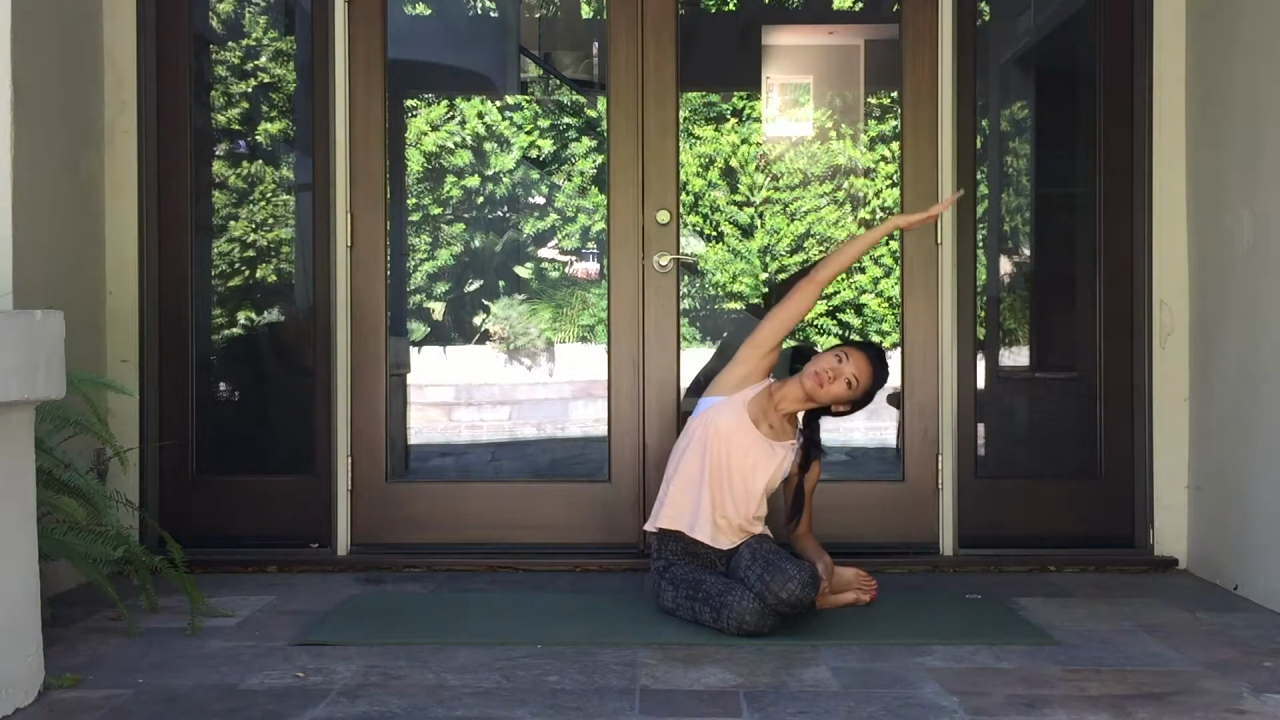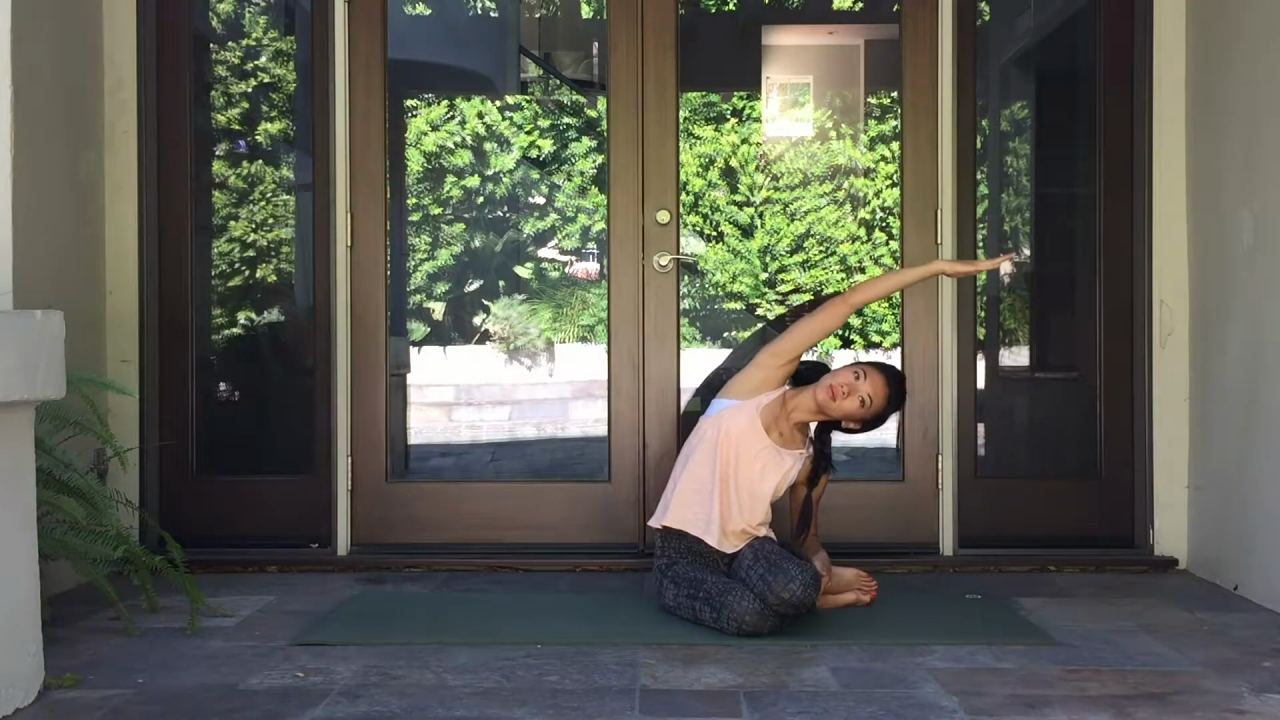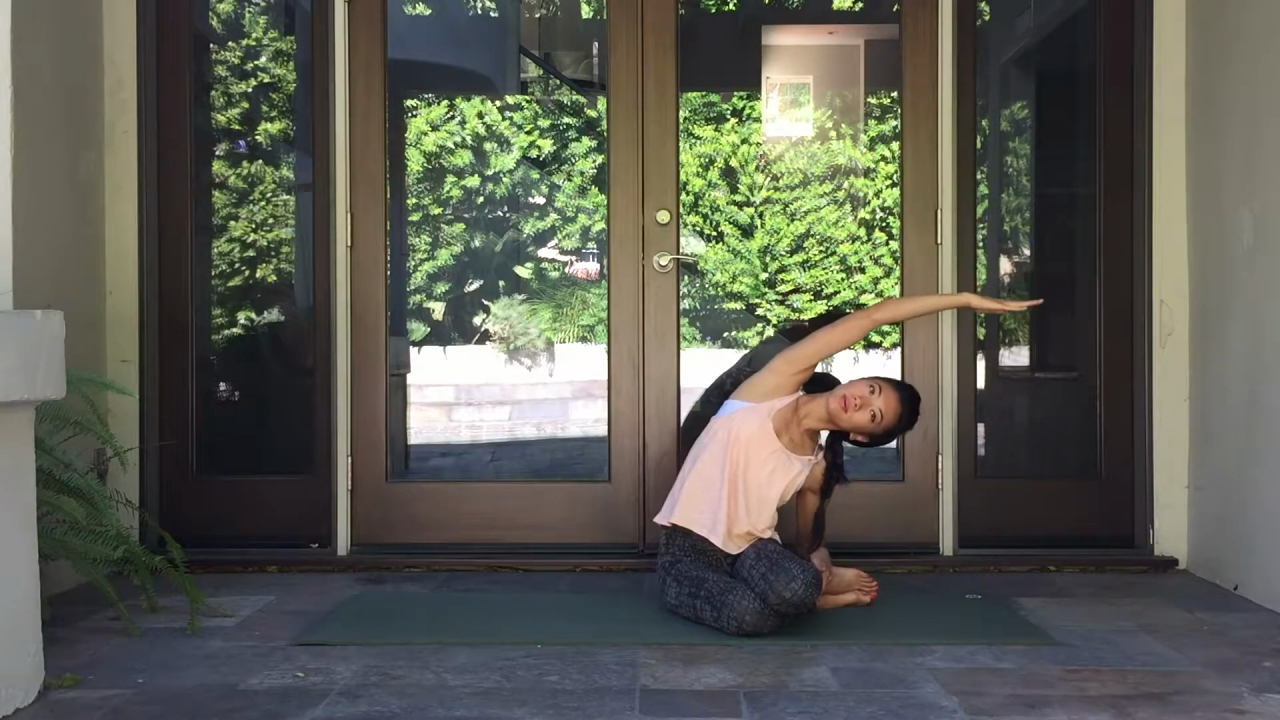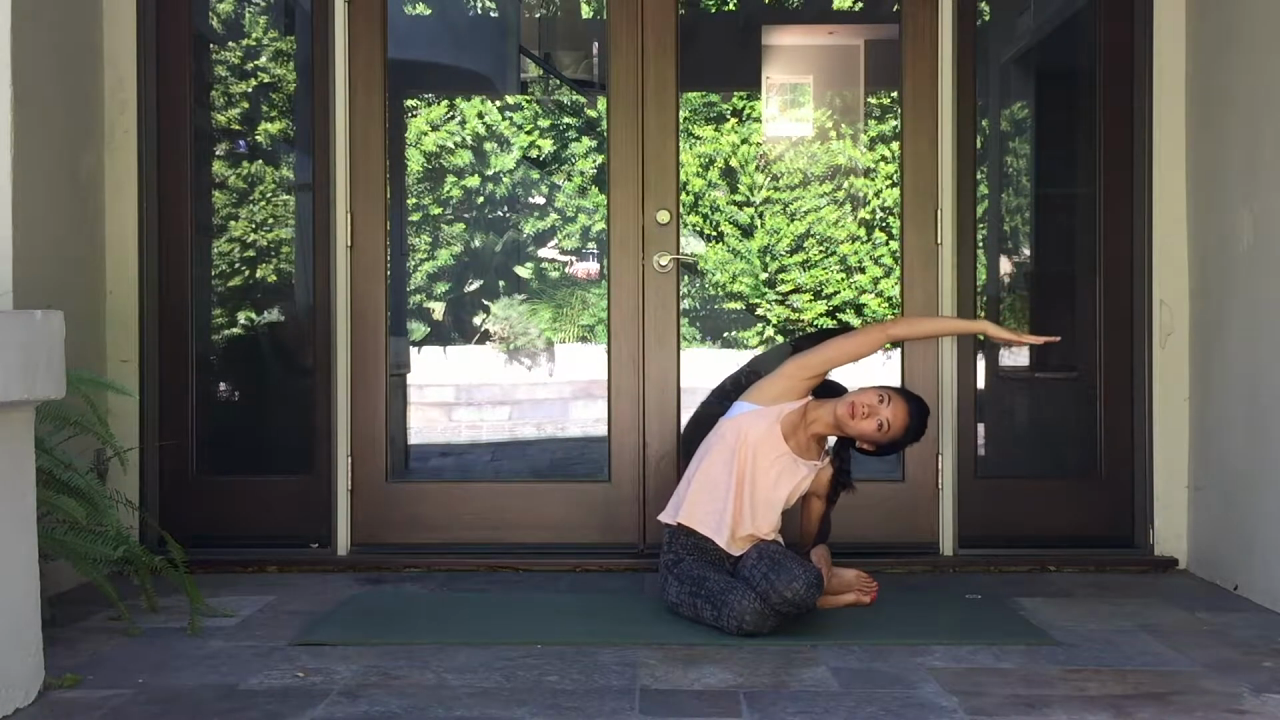
dt=0.4s
person 1, frame 1
left shoulder: (803, 456)
right shoulder: (748, 375)
left elbow: (801, 532)
right elbow: (815, 282)
left wrist: (824, 565)
right wrist: (896, 223)
left hip: (742, 546)
right hip: (678, 551)
left knee: (794, 588)
right knee: (747, 615)
left ankle: (815, 586)
right ankle: (815, 593)
person 1, frame 2
left shoulder: (810, 463)
right shoulder: (764, 380)
left elbow: (805, 536)
right elbow: (846, 303)
left wrist: (821, 563)
right wrist: (938, 267)
left hip: (746, 548)
right hip: (683, 549)
left knee: (796, 589)
right knee: (748, 615)
left ankle: (814, 587)
right ankle: (818, 593)
person 1, frame 3
left shoulder: (819, 469)
right shoulder: (778, 384)
left elbow: (809, 539)
right elbow: (870, 318)
left wrist: (820, 563)
right wrist: (965, 300)
left hip: (750, 549)
right hip: (687, 547)
left knee: (796, 588)
right knee: (749, 615)
right ankle: (819, 591)
person 1, frame 4
right shoulder: (789, 387)
left elbow: (811, 538)
right elbow: (885, 332)
left wrist: (818, 555)
right wrist: (982, 326)
left hip: (751, 551)
right hip: (690, 548)
left knee: (798, 586)
right knee: (749, 615)
left ankle: (816, 586)
right ankle: (819, 590)
